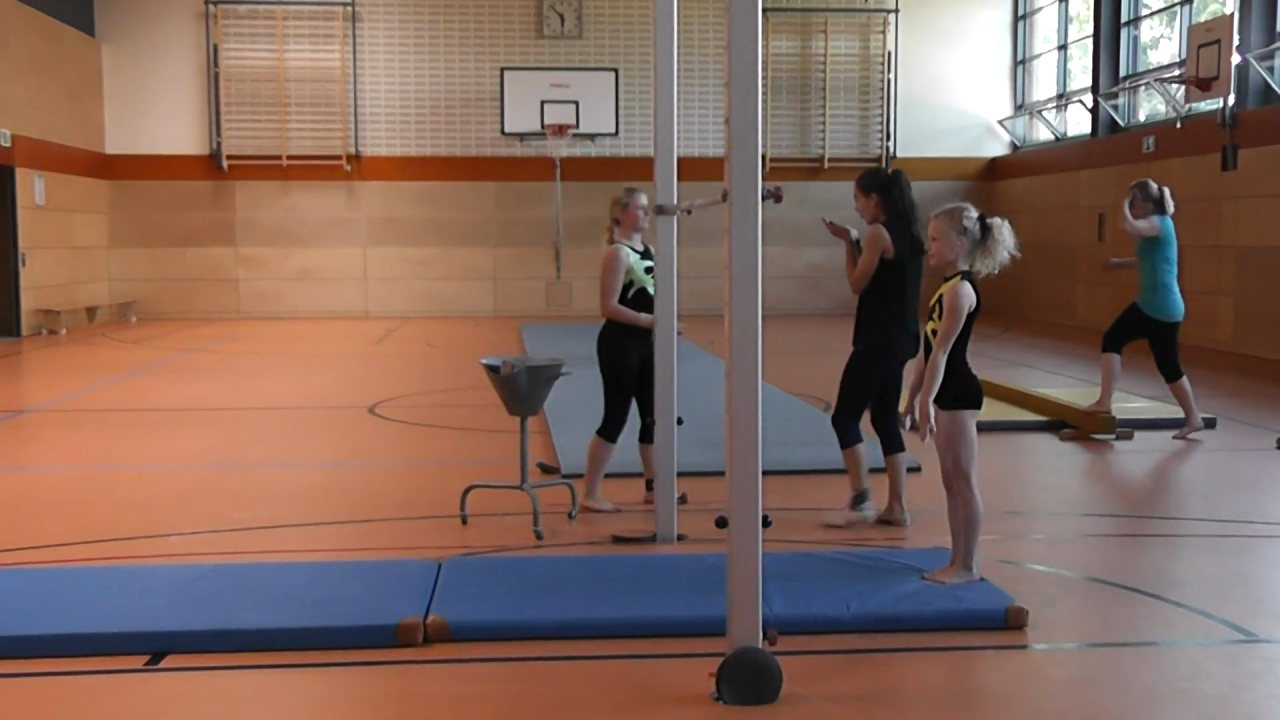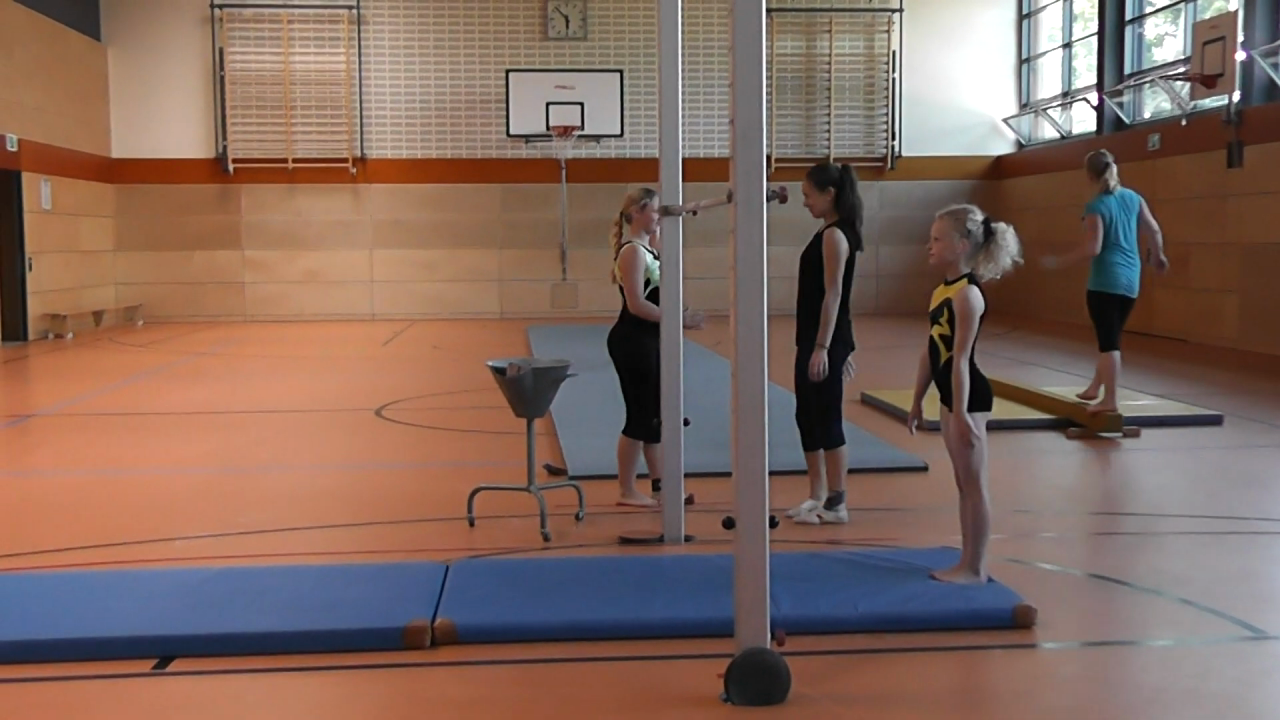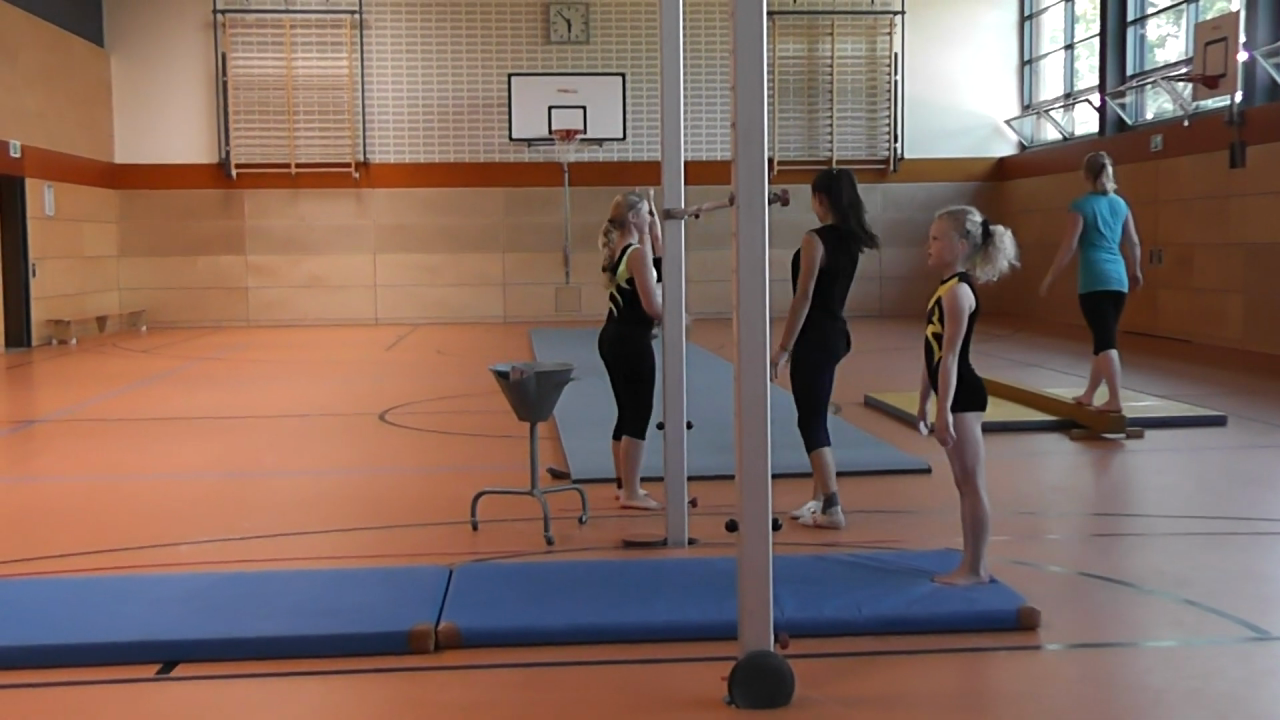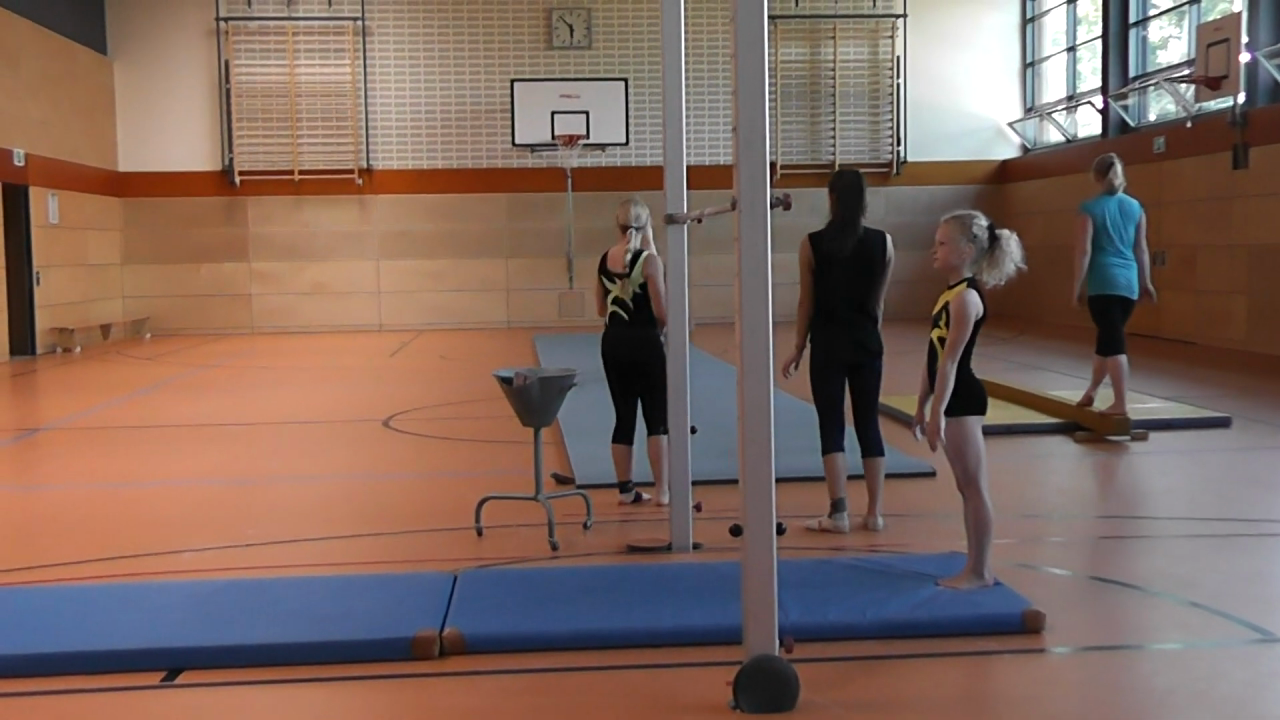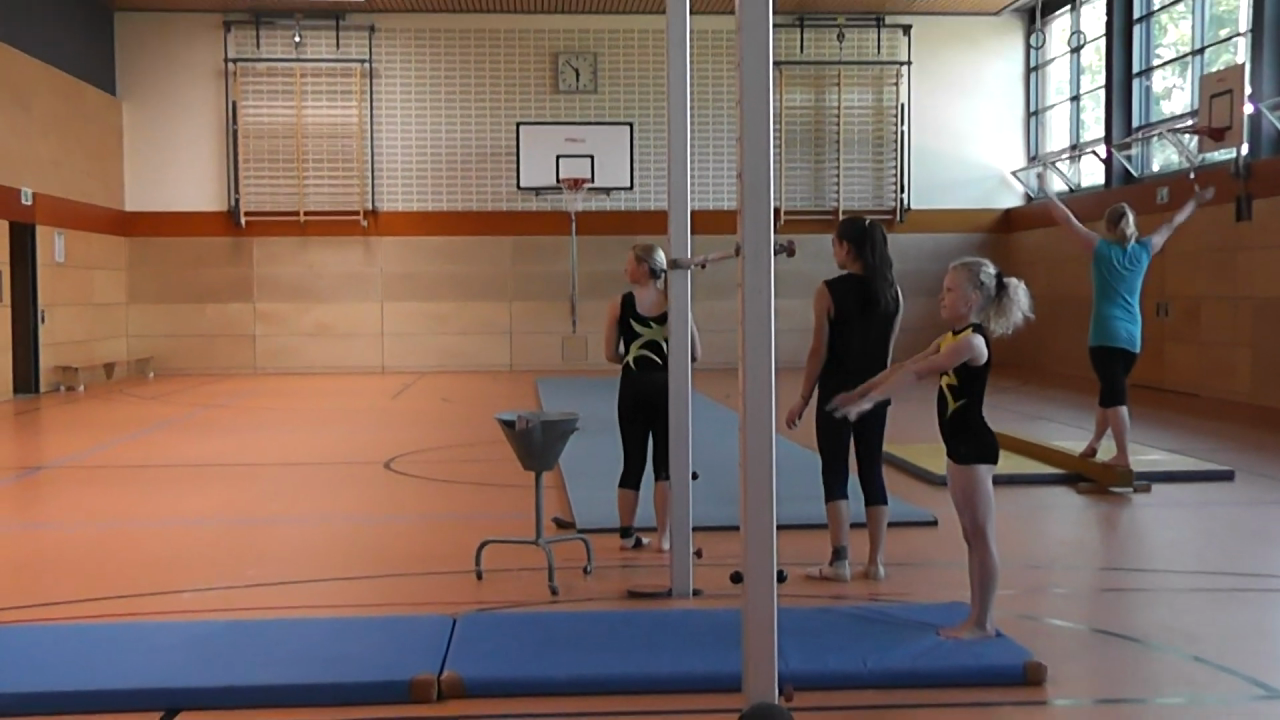
dt=0.7s
person 1, frame 1
left shoulder: (960, 290)
right shoulder: (948, 288)
left elbow: (942, 351)
right elbow: (928, 349)
left wrist: (926, 400)
right wrist: (912, 397)
left hip: (958, 393)
right hip: (945, 393)
left knee: (963, 482)
right knee: (950, 481)
left ankle: (967, 566)
right ankle: (957, 562)
person 1, frame 2
left shoulder: (967, 294)
right shoulder: (940, 292)
left elbow: (961, 359)
right elbow: (930, 353)
left wrist: (962, 413)
right wrist: (916, 401)
left hip: (968, 397)
right hip: (950, 396)
left knee: (973, 484)
right knee: (963, 483)
left ankle: (975, 568)
right ankle: (966, 562)
person 1, frame 3
left shoulder: (958, 292)
right shoulder: (946, 289)
left elbow: (950, 356)
right elbow: (933, 355)
left wrist: (945, 410)
right wrist: (924, 402)
left hip: (962, 397)
right hip: (951, 396)
left knee: (972, 485)
right knee: (963, 484)
left ankle: (976, 569)
right ankle: (970, 564)
person 1, frame 4
left shoulder: (966, 298)
right shoulder: (950, 293)
left elbow: (950, 360)
right elbow: (933, 357)
left wrist: (938, 413)
right wrist: (922, 405)
left hip: (962, 402)
right hip: (950, 401)
left knee: (974, 488)
right knee: (966, 488)
left ankle: (980, 571)
right ankle: (973, 568)
person 1, frame 5
left shoulder: (972, 342)
right shoulder: (954, 337)
left elbow: (914, 371)
right elbow: (907, 368)
left wrist: (870, 400)
right wrist: (861, 390)
left hip: (974, 449)
right hip: (960, 448)
left knee: (981, 538)
right knee: (973, 537)
left ankle: (981, 622)
right ankle: (977, 618)
person 2, frame 1
left shoulder: (879, 233)
right shoulder: (908, 233)
left elbow: (857, 285)
left wrist: (849, 242)
right wrist: (855, 241)
left hip: (878, 341)
right hip: (899, 340)
left knee: (845, 417)
right knee: (886, 420)
left ankle: (860, 501)
right ankle: (896, 506)
person 2, frame 2
left shoulder: (833, 235)
right shoulder: (834, 232)
left elbow: (832, 295)
left wrist: (822, 348)
left hip: (825, 339)
right hip: (815, 337)
left knee: (826, 420)
right knee: (807, 418)
left ankle: (836, 504)
right ankle: (818, 496)
person 2, frame 3
left shoulder: (815, 240)
right shoulder: (854, 239)
left elbow: (804, 298)
left wrist: (783, 348)
left hip: (813, 340)
right hip: (835, 336)
left knee: (810, 422)
right knee: (817, 419)
left ankle: (831, 508)
right ankle: (820, 500)
person 2, frame 4
left shoulder: (813, 244)
right shoulder: (882, 243)
left elbow: (807, 303)
right elbow: (879, 301)
left wrist: (798, 349)
left hip: (828, 346)
right hip: (867, 345)
left knee: (831, 427)
right knee: (869, 425)
left ankle: (838, 514)
right ankle: (873, 513)
person 2, frame 5
left shoulder: (830, 291)
right shoulder: (891, 290)
left elbow: (819, 351)
right elbow: (888, 348)
left wrist: (803, 399)
left hip: (837, 393)
left knee: (835, 474)
right knee: (872, 472)
left ankle: (840, 562)
right ankle: (875, 561)
person 3, frame 1
left shoulder: (647, 250)
right shoulder: (617, 254)
right elbow: (609, 307)
right wrist: (651, 321)
left hip: (645, 344)
right hip: (619, 344)
left knee: (652, 416)
right knee: (615, 418)
left ankle: (653, 488)
right ankle: (591, 493)
person 3, frame 2
left shoulder: (649, 248)
right shoulder: (632, 252)
left elbow: (657, 295)
right elbow: (636, 304)
right wrist: (677, 319)
left hip: (647, 340)
right hip: (631, 341)
left knee: (655, 414)
right knee: (640, 416)
left ankle: (659, 486)
right ankle: (627, 490)
person 3, frame 3
left shoulder: (614, 252)
right shoulder: (638, 254)
right elbow: (651, 305)
left hip: (612, 337)
right hip: (632, 340)
left knee: (627, 412)
right knee: (639, 415)
left ankle: (625, 484)
right ankle: (631, 493)
person 3, frame 4
left shoulder: (605, 259)
right shoulder: (649, 260)
left elbow: (602, 310)
right elbow: (661, 312)
right wrist: (664, 327)
left hip: (613, 342)
right hip: (643, 343)
left knee: (624, 417)
right knee: (657, 418)
left ankle: (626, 489)
right ankle: (662, 491)
person 3, frame 5
left shoulder: (620, 304)
left elbow: (611, 355)
right elbow: (694, 353)
left hip: (633, 387)
right hip: (665, 386)
left knee: (633, 462)
right knee: (665, 463)
left ankle: (627, 534)
right ankle: (664, 537)
person 4, frame 1
left shoulder: (1158, 223)
right shoulder: (1157, 223)
left elbow: (1127, 225)
left wrist: (1128, 202)
right wrist: (1120, 263)
left hip: (1155, 304)
right hip: (1169, 305)
left knee: (1112, 340)
right knee: (1169, 364)
left ankle: (1105, 401)
right ankle: (1193, 418)
person 4, frame 2
left shoulder: (1096, 207)
right shoulder: (1132, 197)
left elbow: (1093, 249)
right elbow: (1154, 230)
left wrist: (1059, 261)
right wrist: (1158, 255)
left hip: (1105, 280)
right hip: (1130, 280)
left knee: (1108, 339)
right knee: (1111, 337)
left ankle: (1109, 400)
right ankle: (1094, 388)
person 4, frame 3
left shoulder: (1081, 205)
right shoulder: (1120, 204)
left elbow: (1070, 246)
right elbow: (1133, 242)
left wrist: (1049, 279)
right wrist: (1136, 271)
left hip: (1095, 279)
right hip: (1118, 278)
left knee: (1105, 339)
right knee: (1104, 337)
left ankle: (1115, 400)
right ankle: (1089, 394)
person 4, frame 4
left shoulder: (1091, 207)
right shoulder: (1135, 206)
left elbow: (1084, 251)
right elbow: (1141, 248)
left wrist: (1077, 287)
right wrist: (1146, 282)
left hip: (1103, 283)
right hip: (1129, 283)
left knee: (1113, 342)
right knee: (1108, 339)
left ankle: (1120, 404)
right ankle: (1091, 392)
person 4, frame 5
left shoulder: (1101, 250)
right shoulder: (1143, 251)
left elbow: (1068, 221)
right elbow: (1172, 225)
left wrist: (1048, 190)
right wrist: (1195, 202)
left hip: (1105, 337)
right hip: (1132, 338)
left knee: (1114, 392)
right knee: (1112, 389)
left ankle: (1123, 456)
right ankle: (1094, 444)
